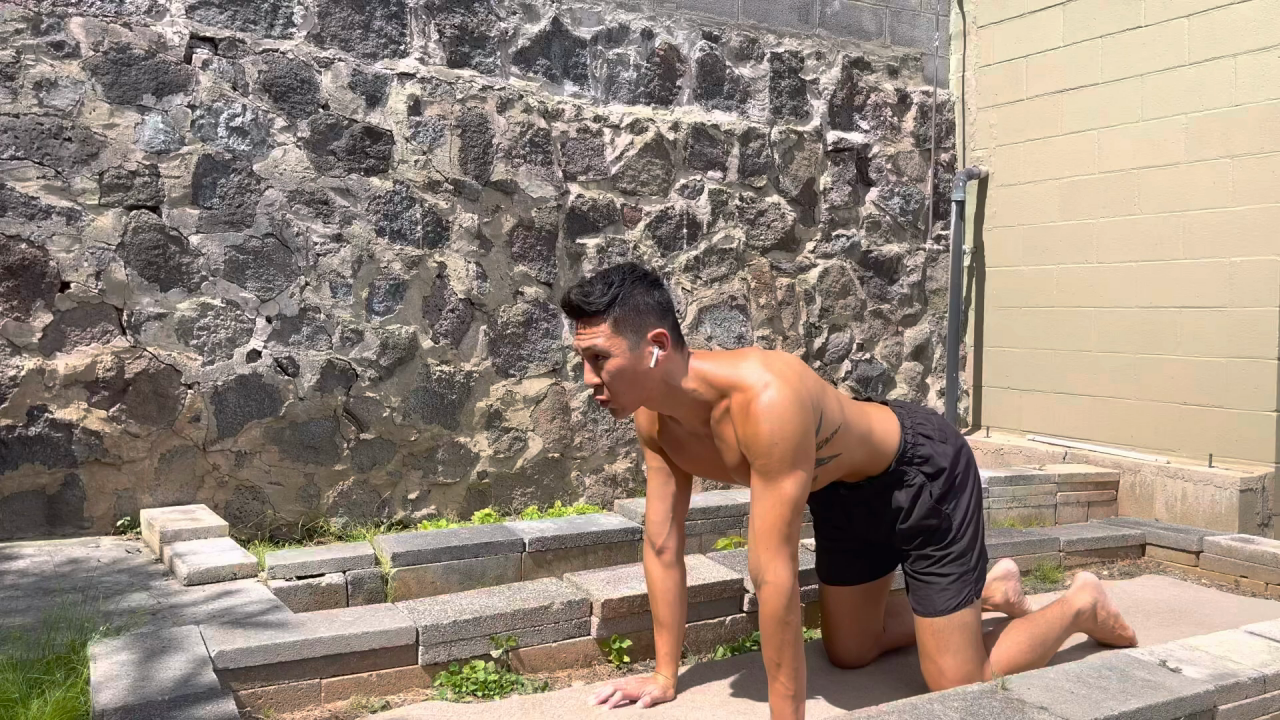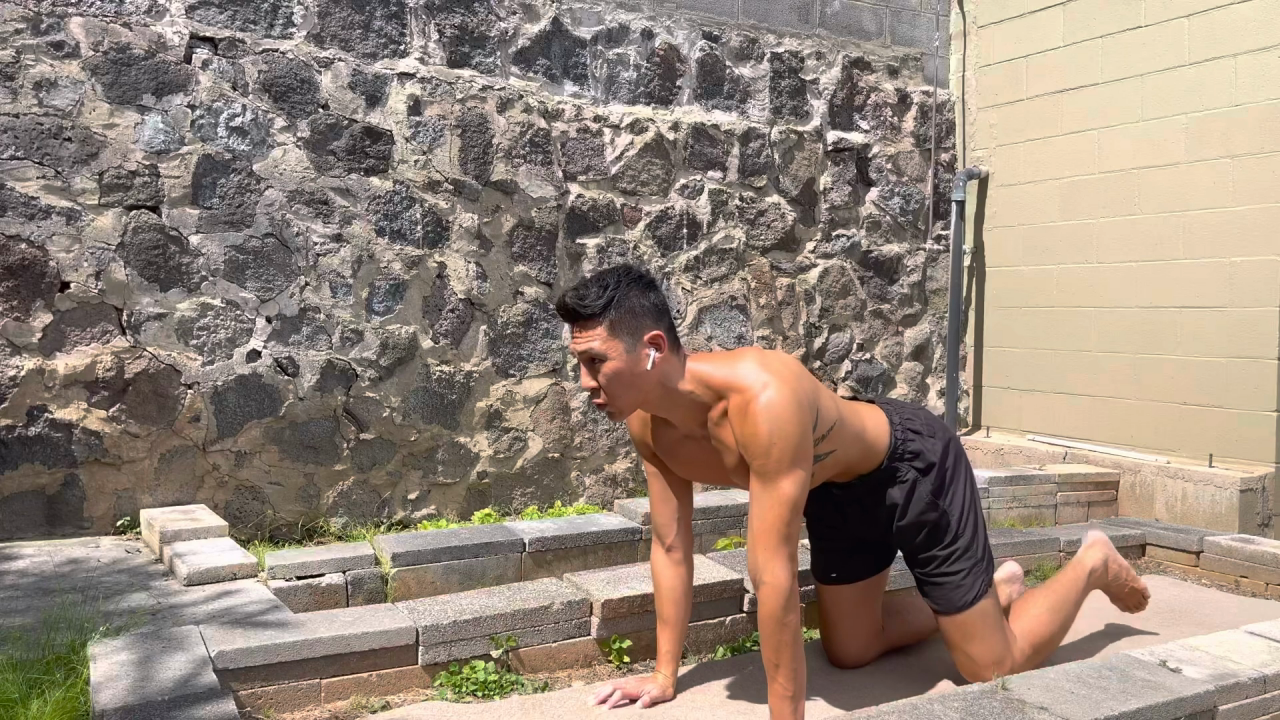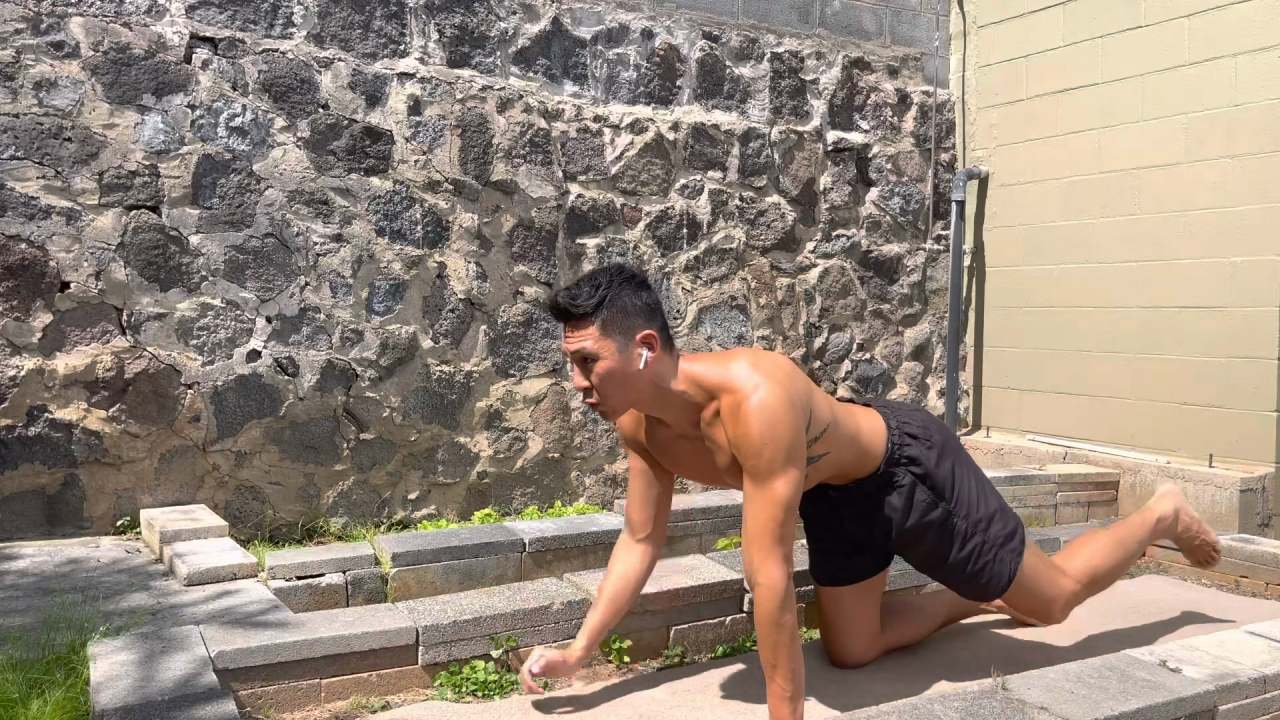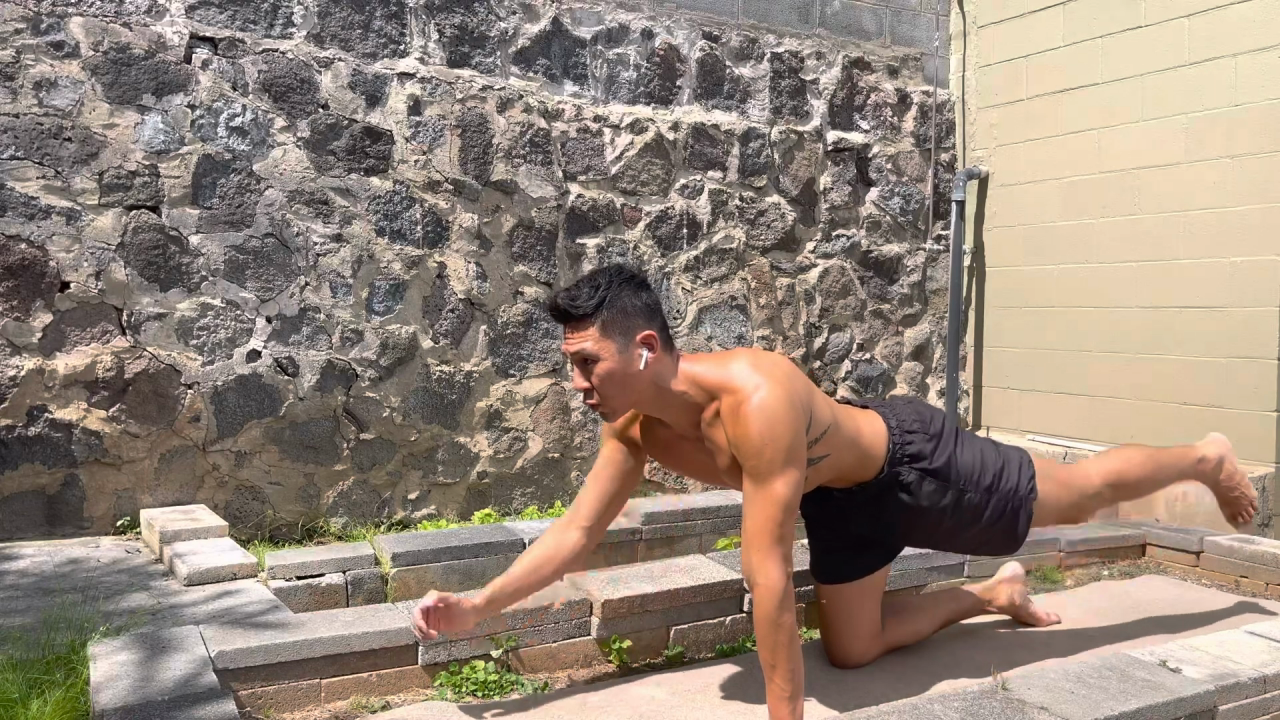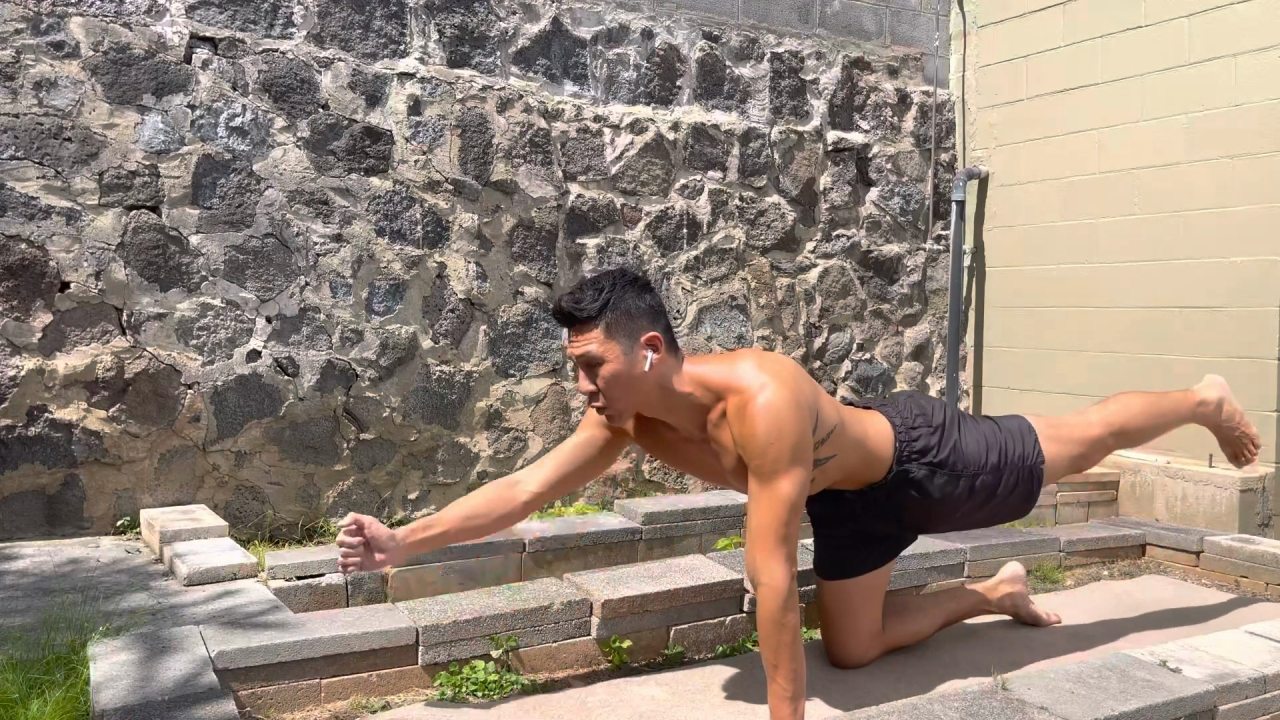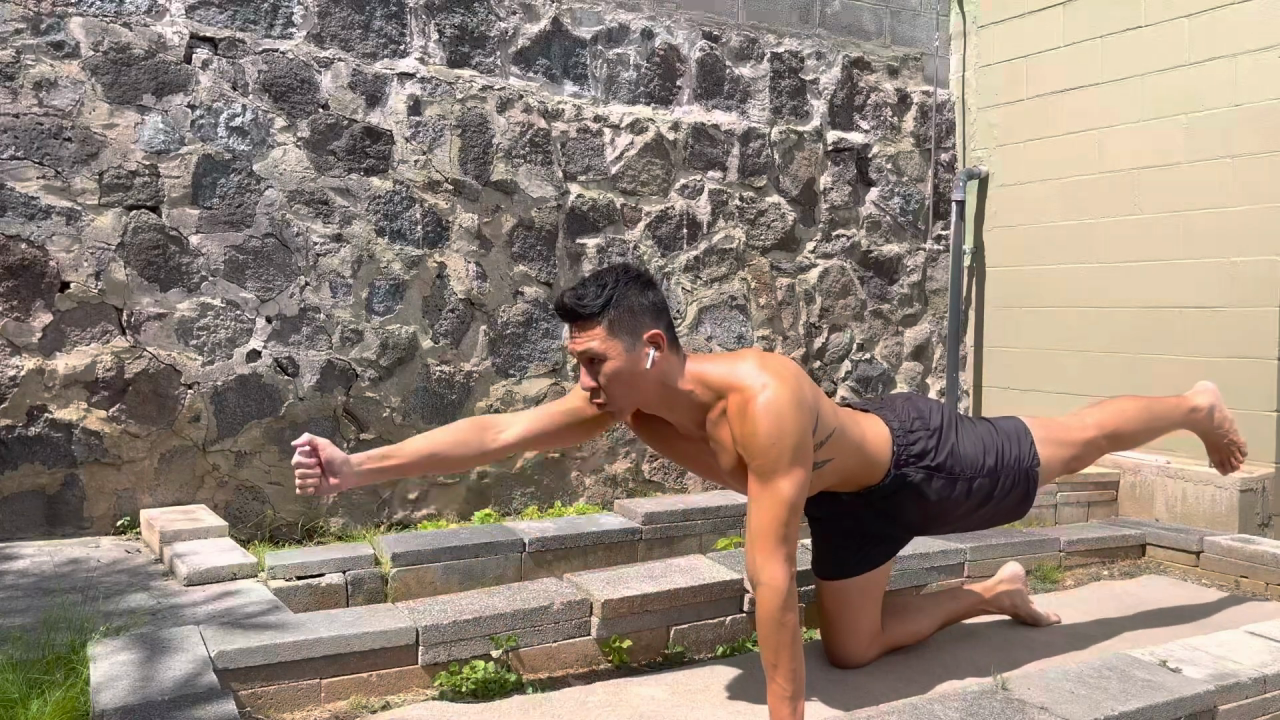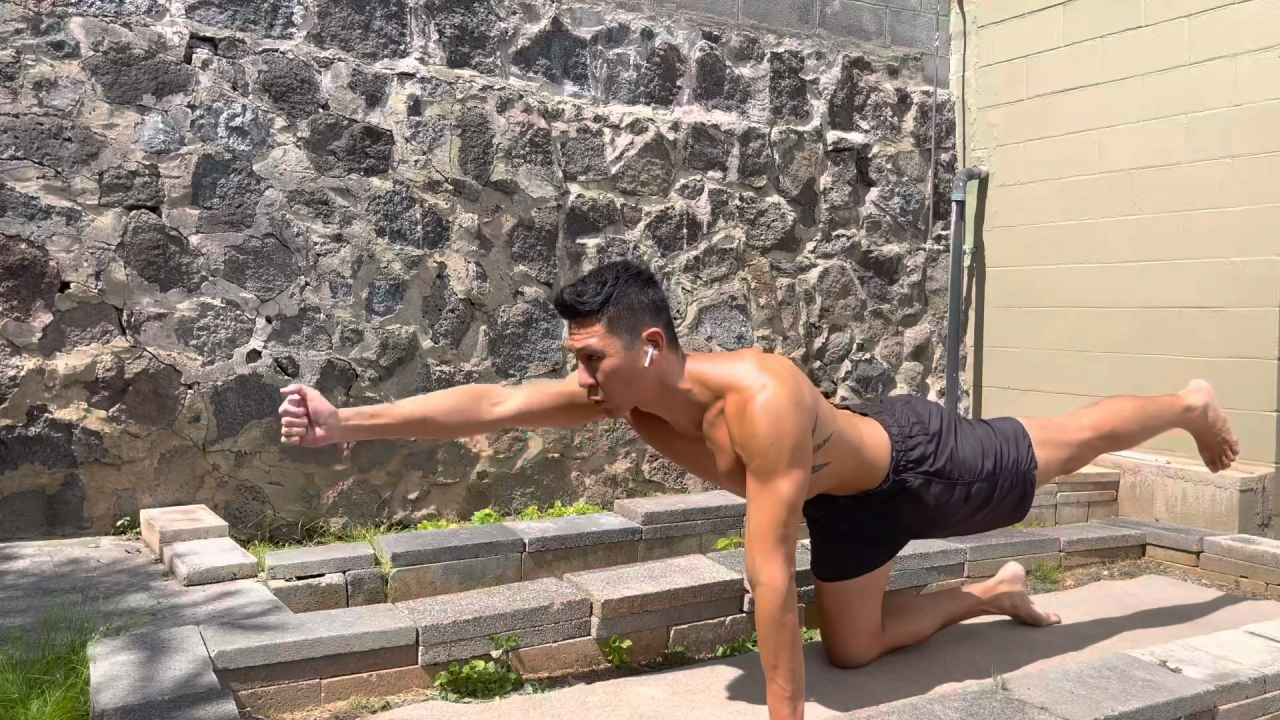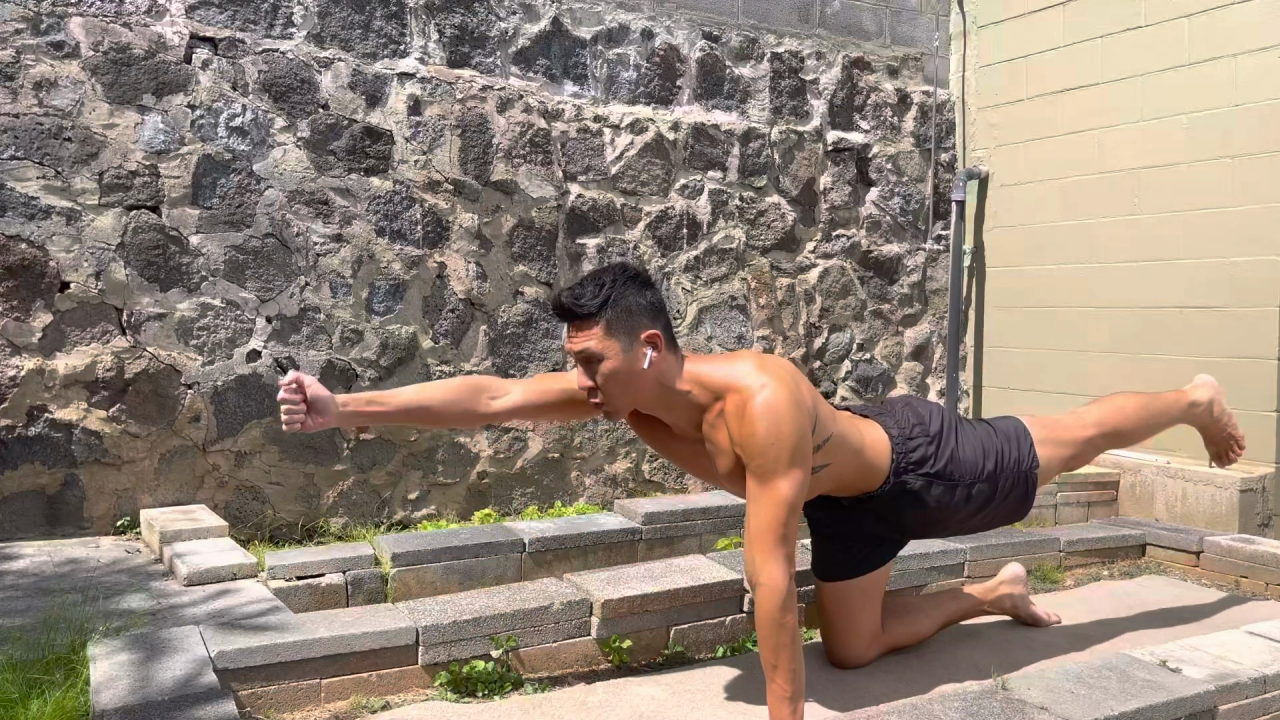
dt=0.3s
person 1, frame 1
left shoulder: (766, 399)
right shoulder: (653, 418)
left elbow: (773, 573)
right elbow: (662, 545)
left hip: (922, 468)
right hip: (846, 487)
right knee: (849, 654)
left ankle: (1079, 605)
right ankle: (992, 589)
person 1, frame 2
left shoulder: (763, 400)
right shoulder: (647, 423)
left elbow: (772, 574)
right elbow: (670, 547)
left hip: (913, 464)
right hip: (838, 487)
right knee: (849, 653)
left ankle: (1090, 566)
right ankle: (993, 589)
person 1, frame 3
left shoulder: (756, 401)
right shoulder: (639, 424)
left elbow: (768, 575)
right elbow: (640, 539)
right wrist: (578, 650)
left hip: (909, 463)
right hip: (836, 489)
left knee: (1054, 597)
right knee: (852, 650)
left ankle: (1167, 512)
right ankle: (992, 593)
person 1, frame 4
left shoulder: (757, 401)
right shoulder: (634, 422)
left elbow: (768, 578)
right elbow: (576, 531)
right wrist: (476, 606)
left hip: (912, 461)
right hip: (841, 489)
left knee: (1076, 494)
right knee: (852, 649)
left ankle: (1205, 459)
right ankle: (993, 594)
person 1, frame 5
left shoulder: (761, 401)
right shoulder: (630, 415)
left elbow: (770, 575)
right elbow: (525, 487)
right wrist: (401, 540)
left hip: (921, 458)
right hip: (850, 490)
left knee: (1078, 441)
left ankle: (1203, 401)
right ankle: (995, 593)
person 1, frame 6
left shoulder: (761, 399)
right shoulder: (624, 400)
left elbow: (771, 574)
right elbow: (499, 432)
right wrist: (360, 465)
left hip: (918, 461)
right hip: (847, 491)
left knee: (1071, 445)
left ankle: (1195, 407)
right ankle: (994, 593)
person 1, frame 7
left shoulder: (761, 399)
right shoulder: (620, 390)
left elbow: (770, 572)
right elbow: (491, 403)
right wrist: (347, 422)
left hip: (915, 463)
right hip: (847, 489)
left knee: (1063, 446)
left ankle: (1188, 406)
right ankle: (996, 594)
person 1, frame 8
left shoulder: (759, 399)
right shoulder: (620, 390)
left elbow: (769, 572)
right elbow: (488, 396)
right wrist: (343, 407)
left hip: (914, 464)
right hip: (846, 491)
left knee: (1065, 444)
left ankle: (1193, 400)
right ankle: (994, 595)
